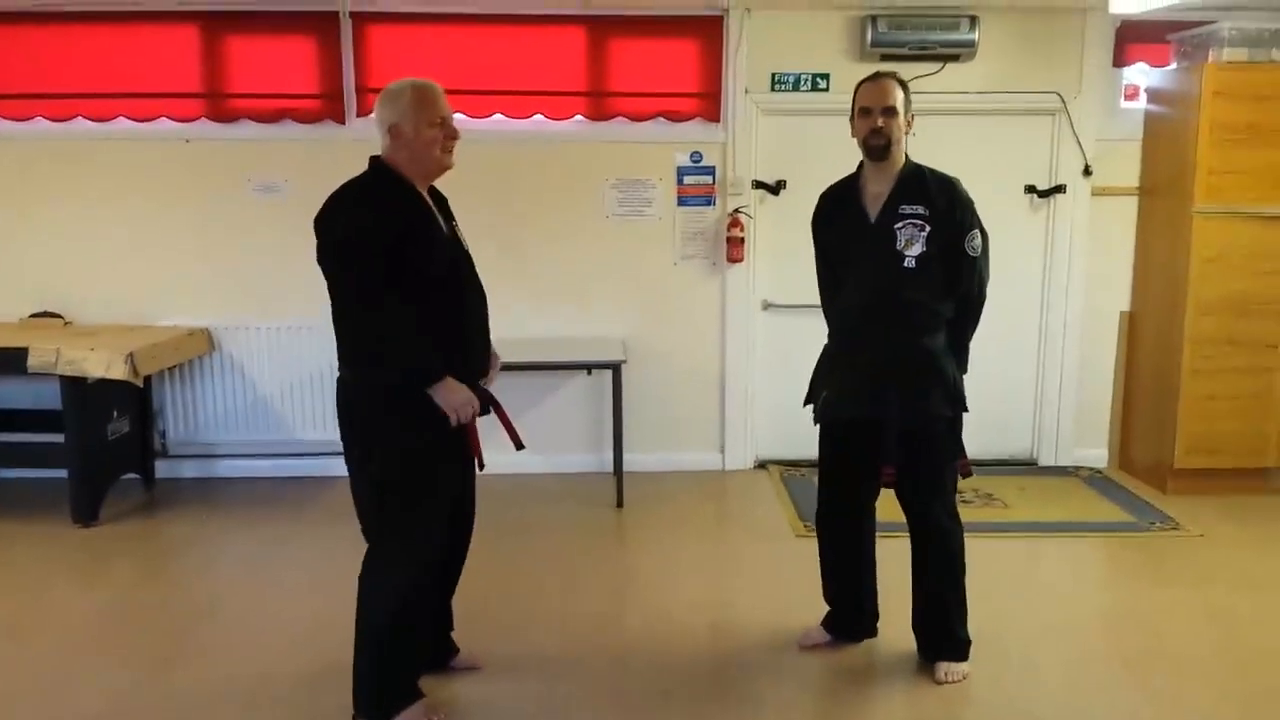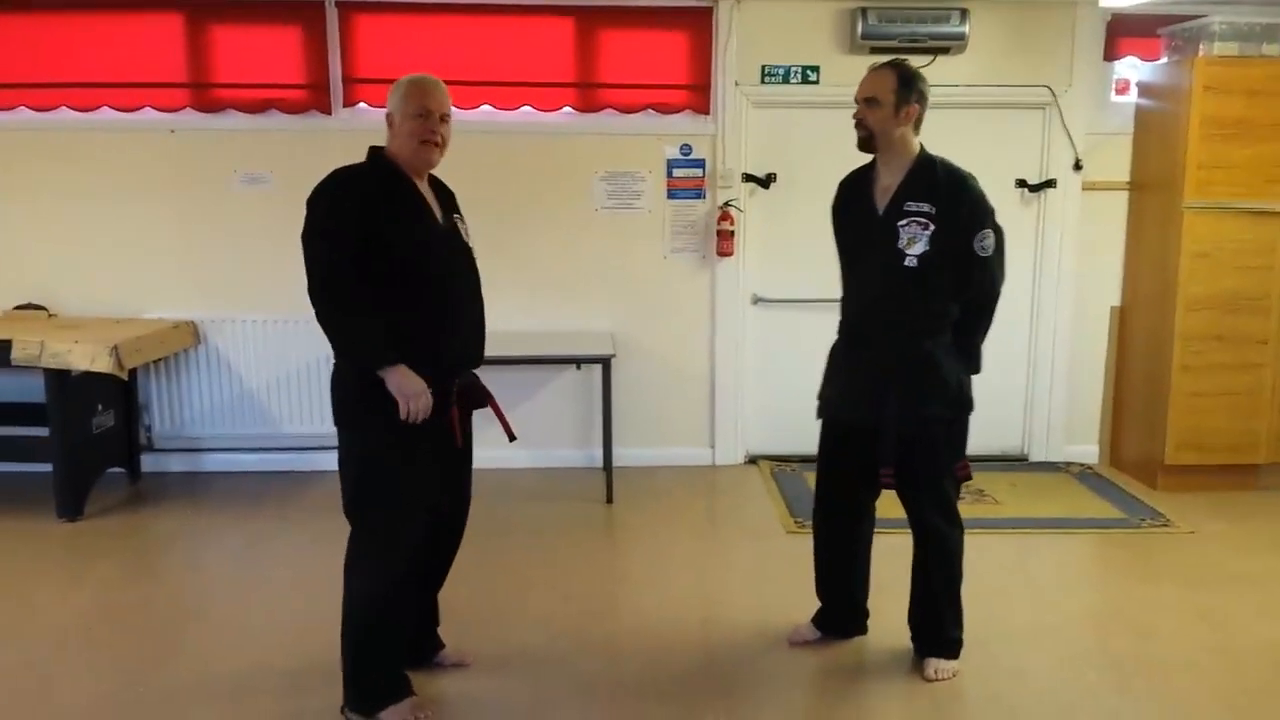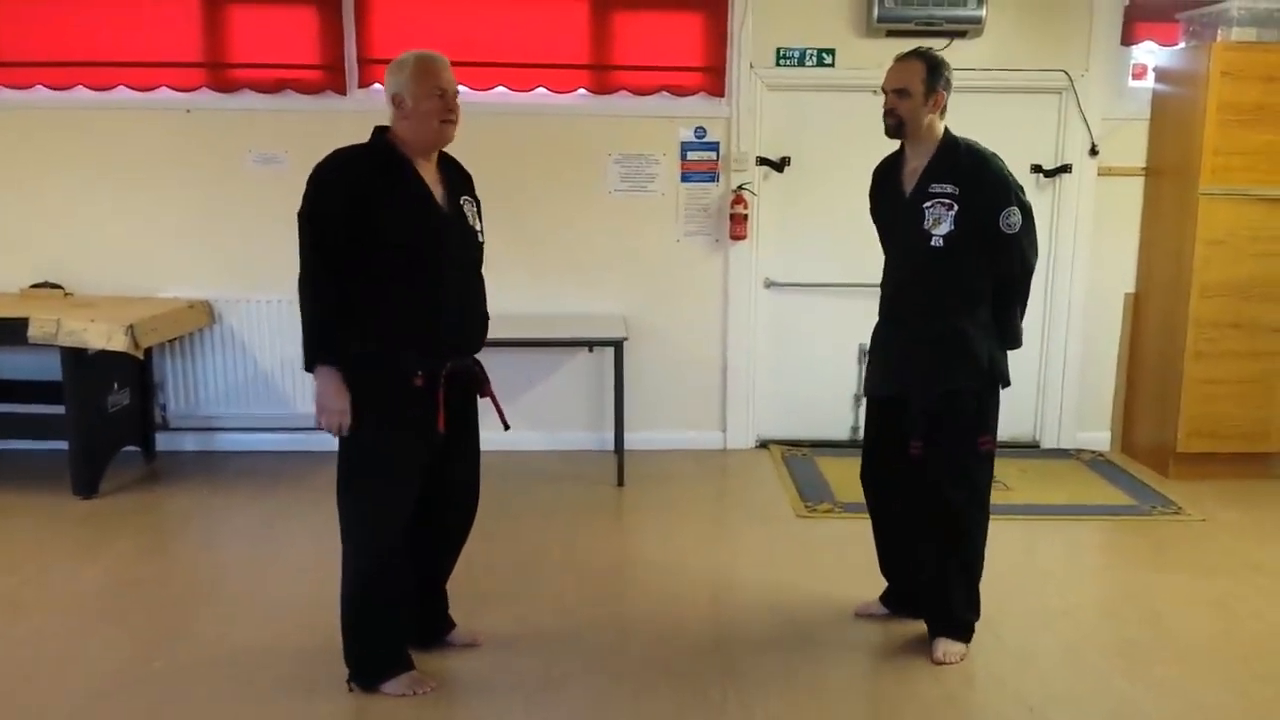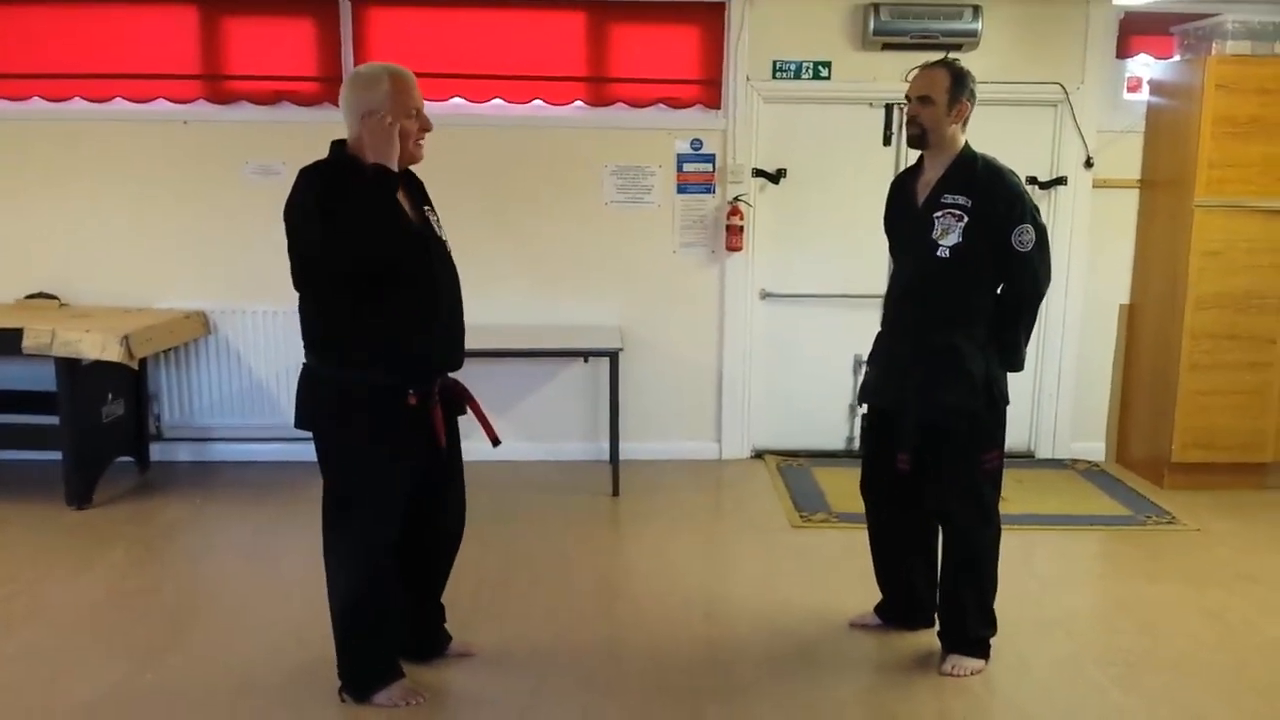
dt=1s
person 1, frame 1
left shoulder: (429, 201)
right shoulder: (357, 208)
right elbow: (369, 314)
left wrist: (477, 351)
right wrist: (437, 379)
left hip: (442, 398)
right hip: (393, 406)
left knee: (448, 529)
right knee: (403, 542)
left ankle: (429, 643)
person 1, frame 2
left shoulder: (440, 197)
right shoulder: (348, 193)
right elbow: (335, 294)
left wrist: (467, 346)
right wrist: (391, 369)
left hip: (443, 392)
right hip: (384, 396)
left knee: (441, 521)
right knee: (386, 533)
left ankle: (414, 638)
person 1, frame 3
left shoulder: (456, 178)
right shoulder: (347, 175)
right elbow: (321, 280)
left wrist: (471, 334)
right wrist: (326, 370)
left hip: (450, 378)
right hip: (382, 381)
left knee: (449, 506)
right knee: (379, 518)
left ankle: (424, 618)
right ankle: (375, 659)
person 1, frame 4
left shoulder: (404, 186)
right shoulder: (322, 188)
right elbow: (356, 261)
right wrist: (380, 173)
left hip: (420, 394)
right hip: (359, 401)
left knee: (436, 519)
right knee: (365, 533)
left ankle: (420, 632)
right ankle: (367, 671)
person 2, frame 1
left shoulder: (944, 196)
right shoulder: (833, 204)
left elbow: (970, 289)
left wrist: (937, 358)
right wrist: (854, 349)
left hip: (925, 384)
right hip: (849, 377)
left knee: (933, 514)
right knee: (841, 506)
left ankle: (945, 641)
right ankle: (850, 616)
person 2, frame 2
left shoulder: (955, 191)
right shoulder: (851, 191)
left elbow: (983, 285)
left wrist: (948, 357)
right wrist: (866, 347)
left hip: (930, 383)
right hip: (856, 372)
left knee: (933, 515)
right knee: (838, 503)
left ankle: (938, 639)
right ankle: (840, 615)
person 2, frame 3
left shoulder: (980, 170)
right shoulder: (885, 176)
left elbow: (1018, 260)
left wrist: (991, 337)
right wrist: (901, 326)
left hip: (962, 359)
right hip: (897, 351)
left knee: (958, 490)
right knee: (887, 478)
left ankle: (953, 620)
right ankle: (909, 592)
person 2, frame 4
left shoulder: (995, 187)
right shoulder: (903, 186)
left elbow: (1029, 279)
left wrist: (995, 357)
right wrist: (901, 341)
left hip: (964, 377)
right hip: (898, 366)
left knee: (965, 508)
right knee: (888, 493)
left ankle: (968, 636)
right ankle: (905, 604)
